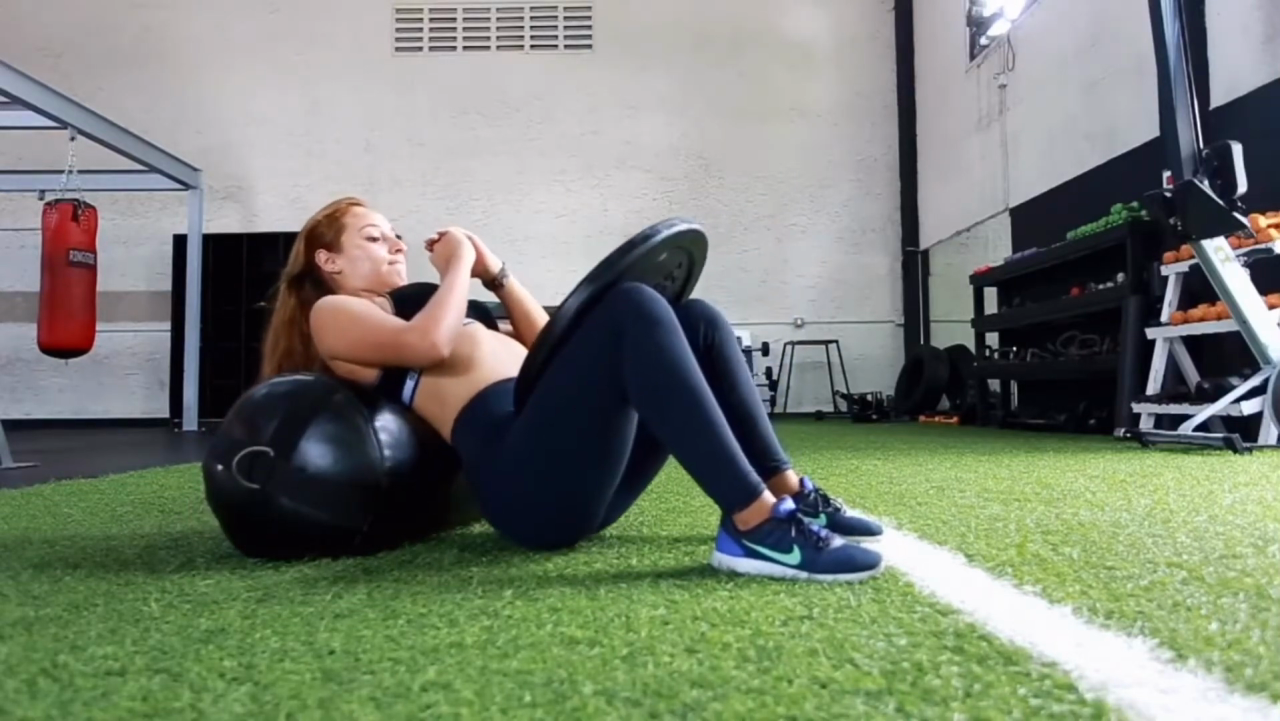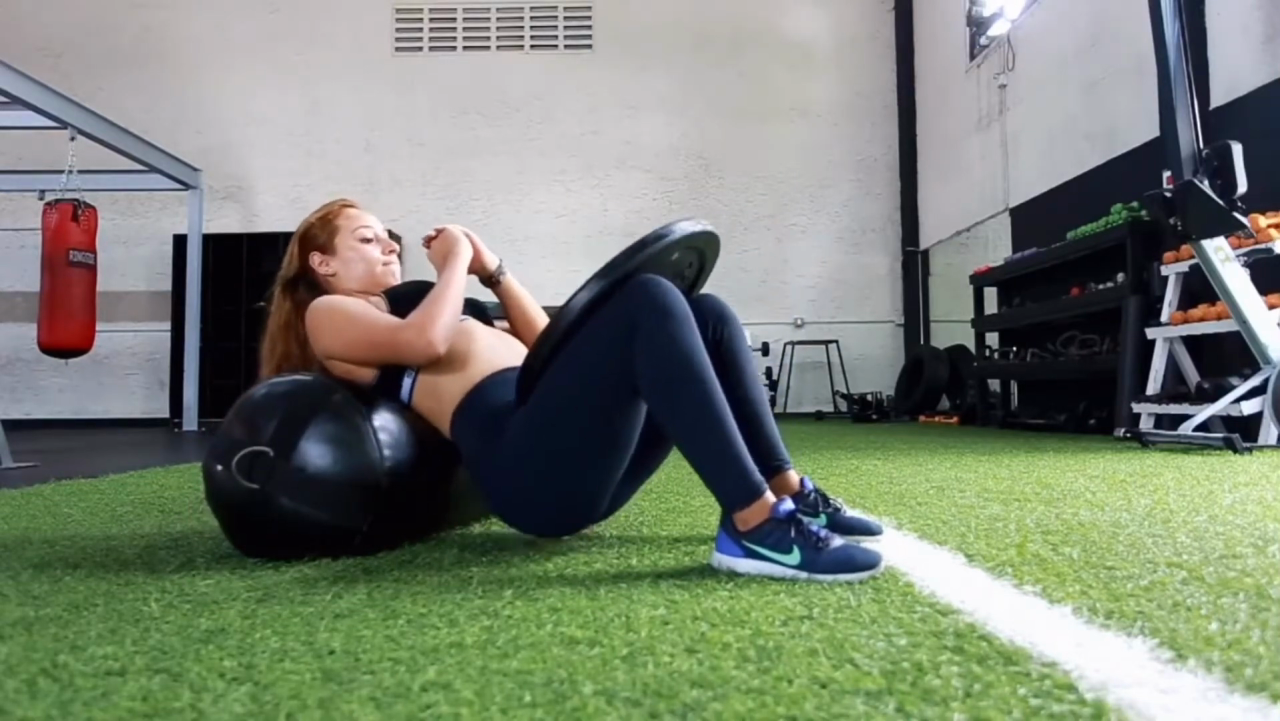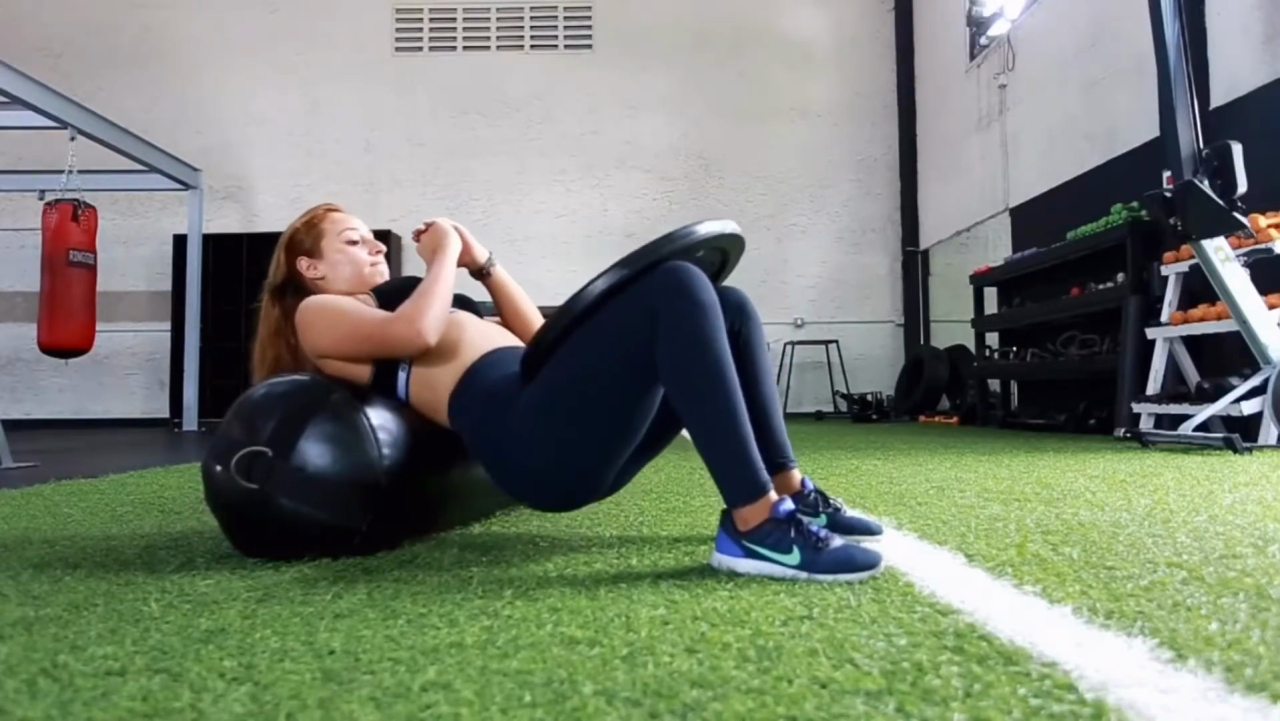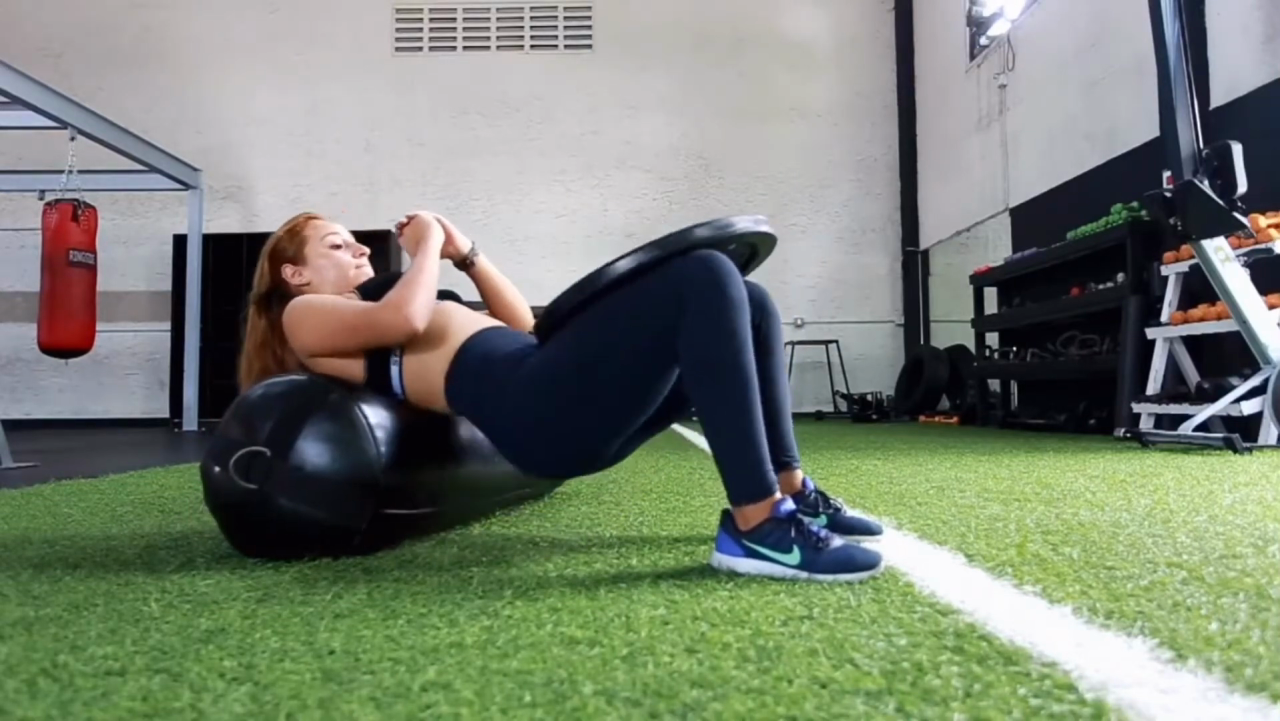
dt=0.1s
person 1, frame 1
left shoulder: (405, 316)
right shoulder: (333, 315)
left elbow: (542, 347)
right elbow: (429, 345)
left wrist: (493, 271)
right wrist: (458, 267)
left hip: (583, 464)
right hip: (530, 473)
left knee: (698, 321)
right knee: (634, 310)
left ankle: (788, 494)
right ankle: (756, 528)
person 1, frame 2
left shoulder: (401, 314)
right shoulder: (329, 315)
left elbow: (539, 344)
right elbow: (426, 343)
left wrist: (490, 268)
right wrist: (455, 264)
left hip: (584, 454)
right hip: (530, 464)
left knee: (707, 317)
right knee: (650, 300)
left ankle: (789, 494)
right ankle: (756, 528)
person 1, frame 3
left shoulder: (387, 314)
right shoulder: (316, 315)
left elbow: (531, 330)
right elbow: (416, 334)
left wrist: (478, 260)
right wrist: (443, 253)
left hip: (578, 427)
right hip: (537, 432)
left knee: (726, 310)
right knee: (677, 289)
left ankle: (789, 490)
right ankle: (757, 528)
person 1, frame 4
left shoulder: (375, 312)
right shoulder: (305, 316)
left elbow: (519, 323)
right elbow: (404, 320)
left wrist: (462, 252)
right wrist: (425, 246)
left hip: (563, 389)
right hip: (536, 405)
left knee: (743, 302)
right knee: (705, 277)
left ankle: (791, 492)
right ankle: (759, 526)
